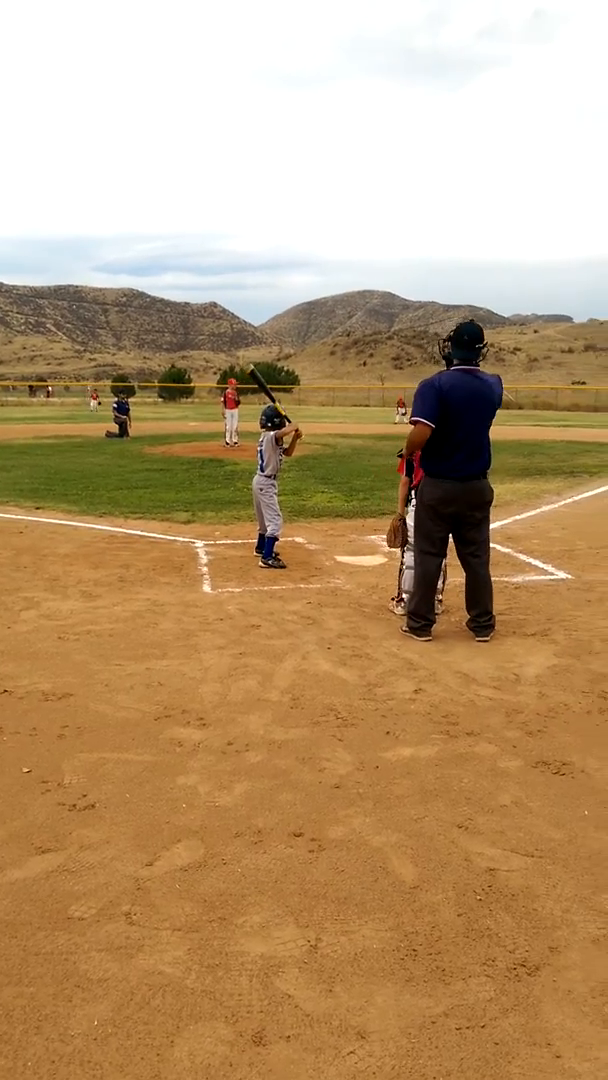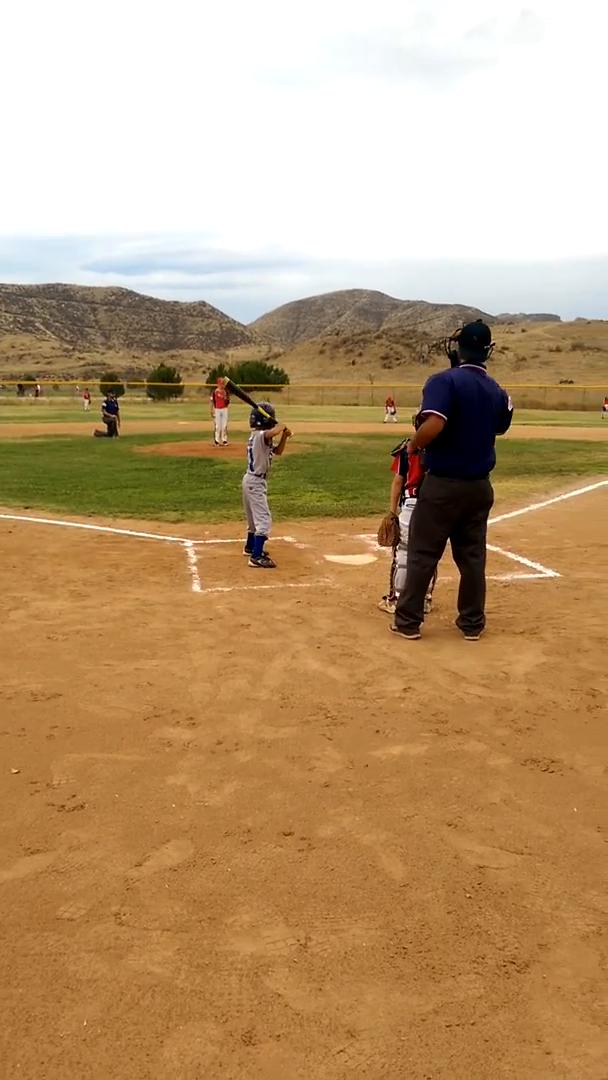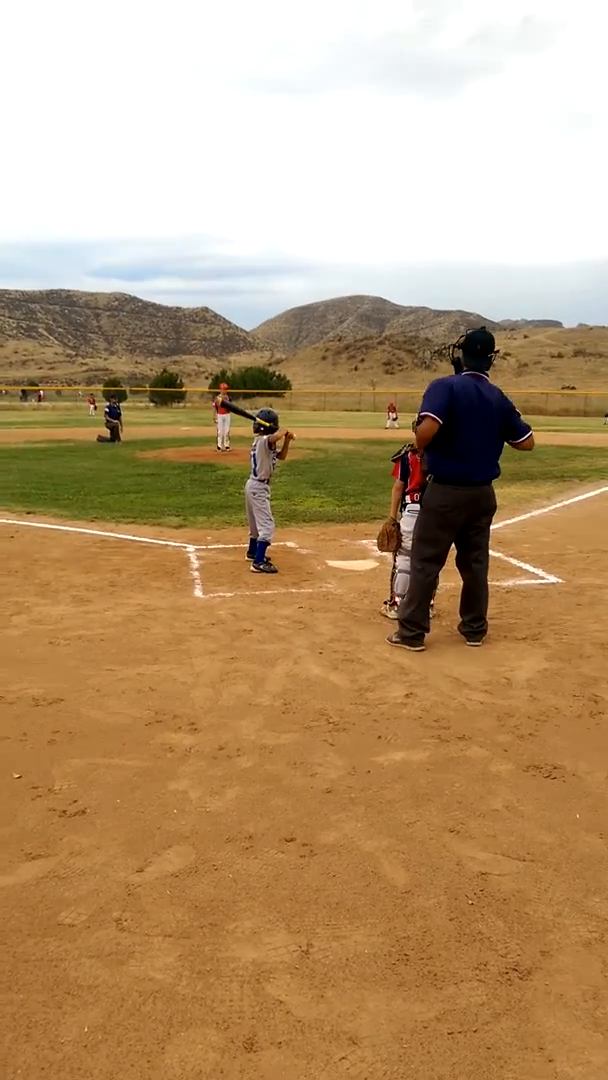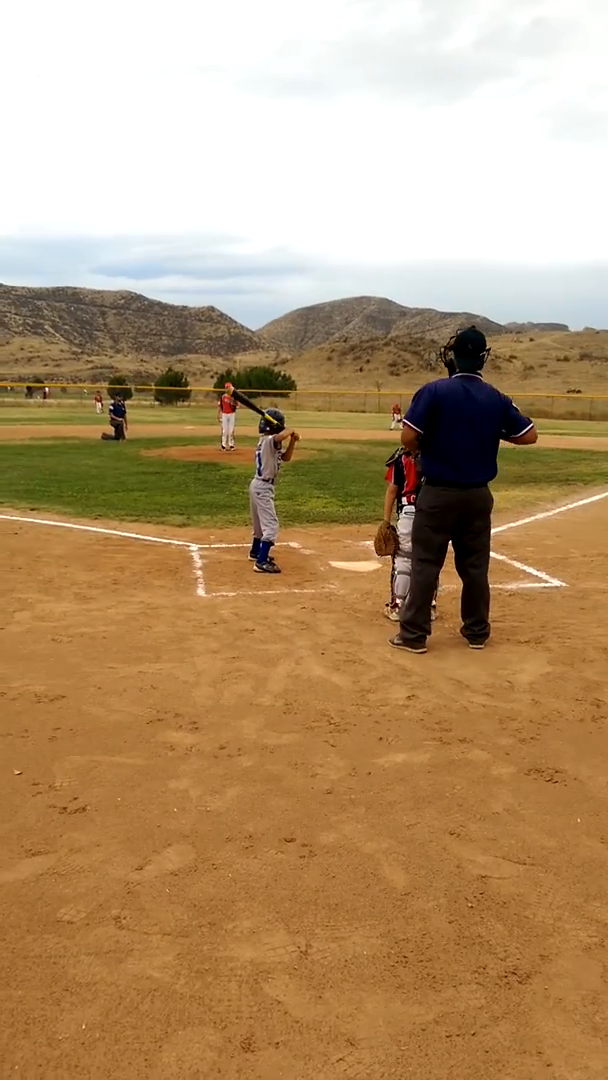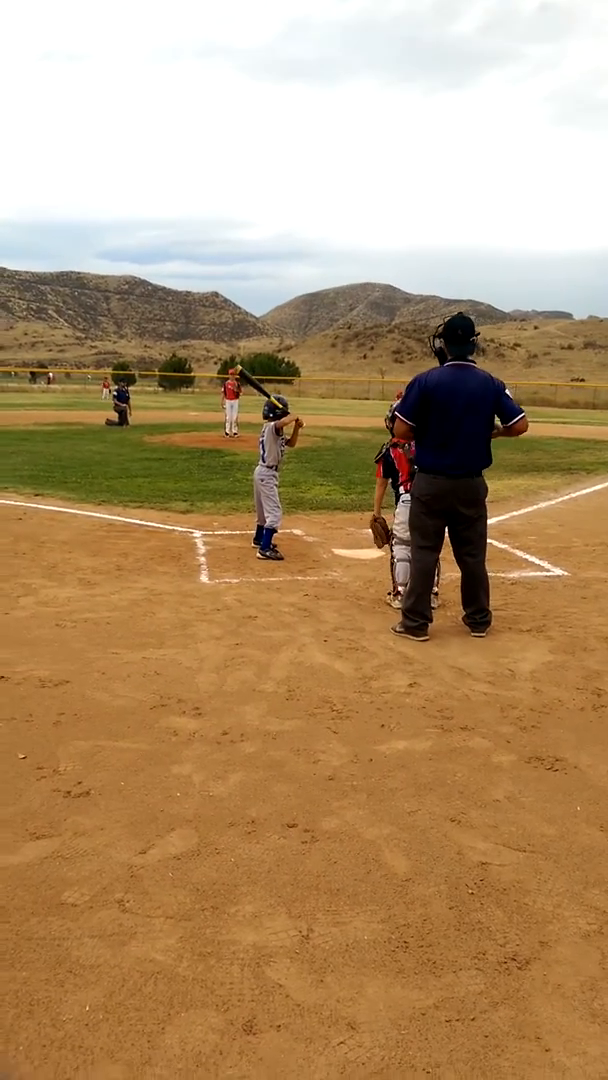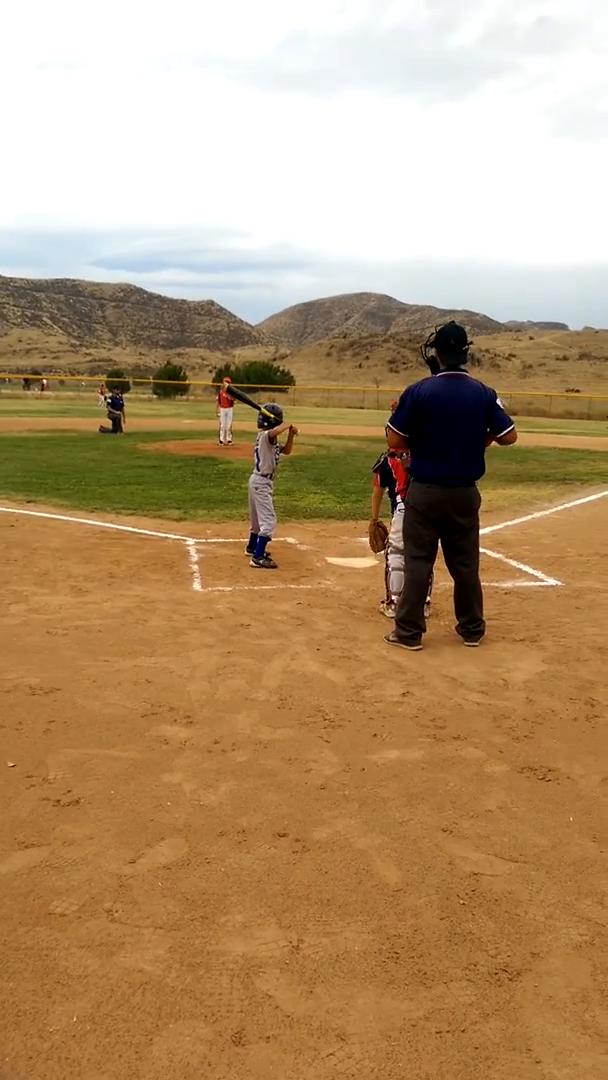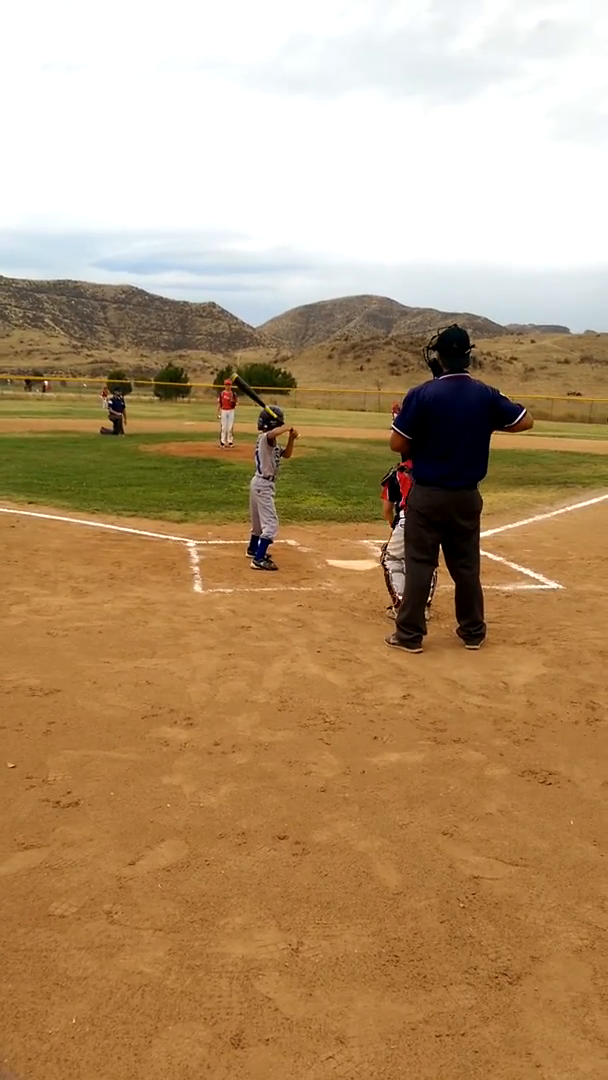
dt=0.3s
person 1, frame 1
left shoulder: (435, 385)
right shoulder: (492, 386)
left elbow: (420, 434)
left wrist: (409, 451)
left hip: (438, 486)
right hip: (476, 486)
left knee: (428, 556)
right knee: (477, 557)
left ankle: (420, 623)
right ankle: (482, 623)
person 1, frame 2
left shoulder: (445, 380)
right shoulder: (496, 391)
left elbow: (433, 426)
right elbow: (501, 427)
left wrist: (414, 445)
left hip: (443, 484)
right hip: (479, 486)
left knee: (423, 554)
right knee: (473, 556)
left ankle: (407, 621)
right ankle: (472, 622)
person 1, frame 3
left shoulder: (445, 386)
right shoulder: (499, 398)
left elbow: (427, 430)
right elbow: (526, 442)
left wrist: (419, 448)
left hip: (446, 491)
right hip: (482, 492)
left knee: (425, 561)
right knee: (475, 562)
left ankle: (411, 632)
right ankle: (474, 628)
person 1, frame 4
left shoulder: (434, 391)
right shoulder: (496, 398)
left elbow: (408, 438)
right elbow: (529, 435)
left wrist: (429, 445)
left hip: (438, 493)
right hip: (477, 494)
left knee: (425, 565)
right knee: (475, 565)
left ankle: (414, 634)
right ankle: (476, 631)
person 1, frame 5
left shoulder: (426, 381)
right shoulder: (490, 384)
left elbow: (401, 430)
right elbow: (520, 425)
right wrist: (494, 430)
left hip: (431, 482)
right hip: (471, 484)
left knee: (424, 553)
right knee: (472, 554)
left ankle: (416, 622)
right ankle: (478, 620)
person 1, frame 6
left shoulder: (418, 392)
right shoulder: (483, 394)
left elbow: (394, 441)
right elbow: (509, 436)
left hip: (425, 492)
right hip: (465, 492)
left knee: (418, 563)
right knee: (465, 563)
left ankle: (409, 632)
right ankle: (472, 629)
person 1, frame 7
left shoulder: (422, 394)
right shoulder: (486, 394)
left elbow: (398, 444)
right elbow: (525, 421)
left hip: (427, 495)
right hip: (466, 496)
left knee: (419, 565)
right knee: (467, 565)
left ankle: (409, 635)
right ankle: (472, 631)
